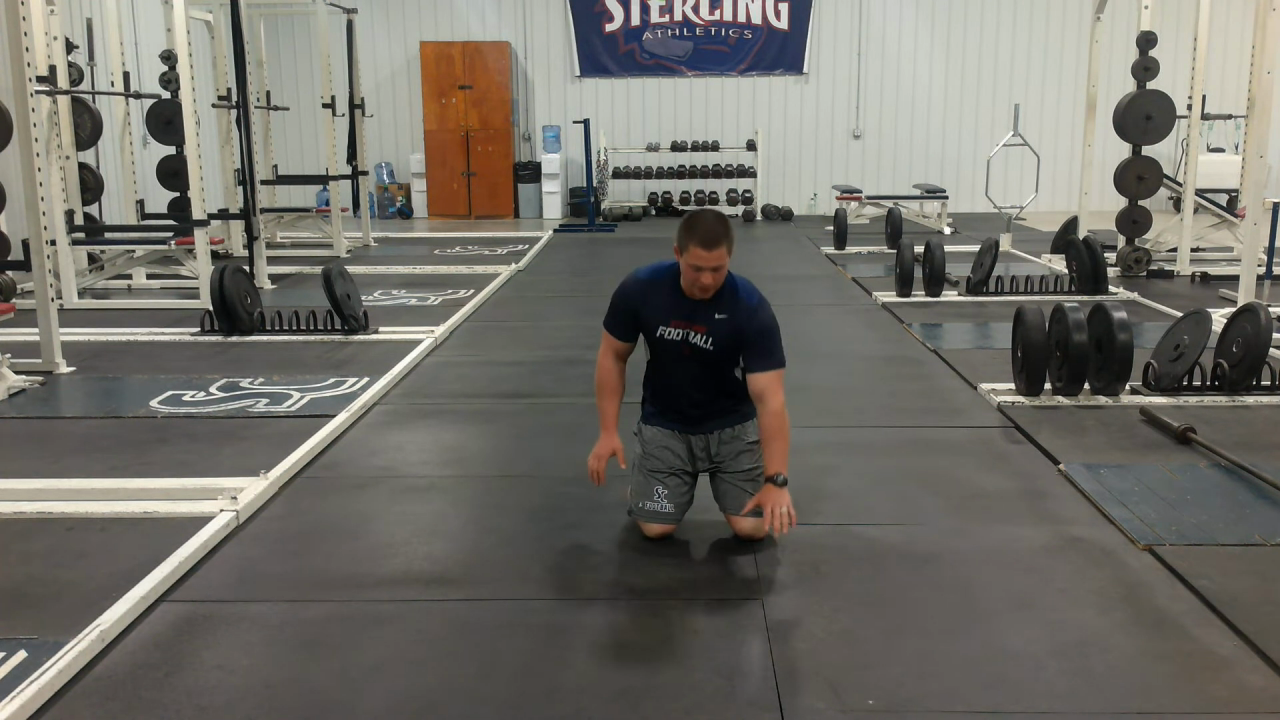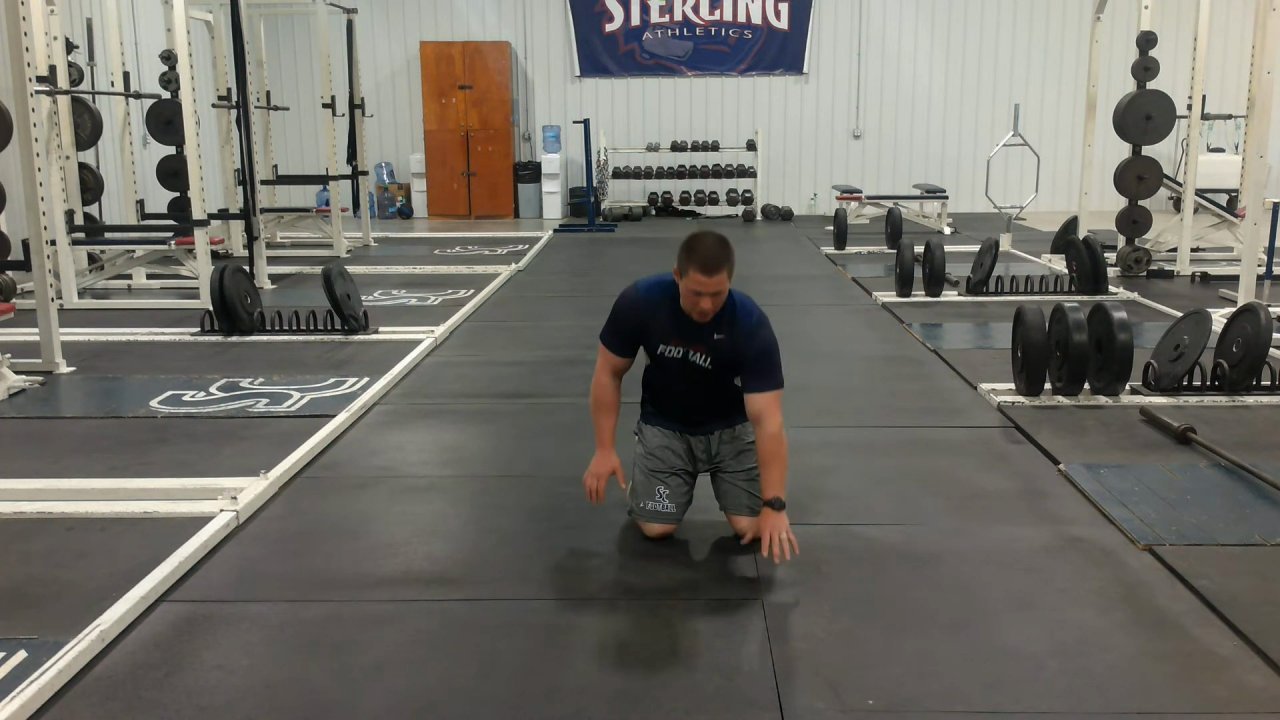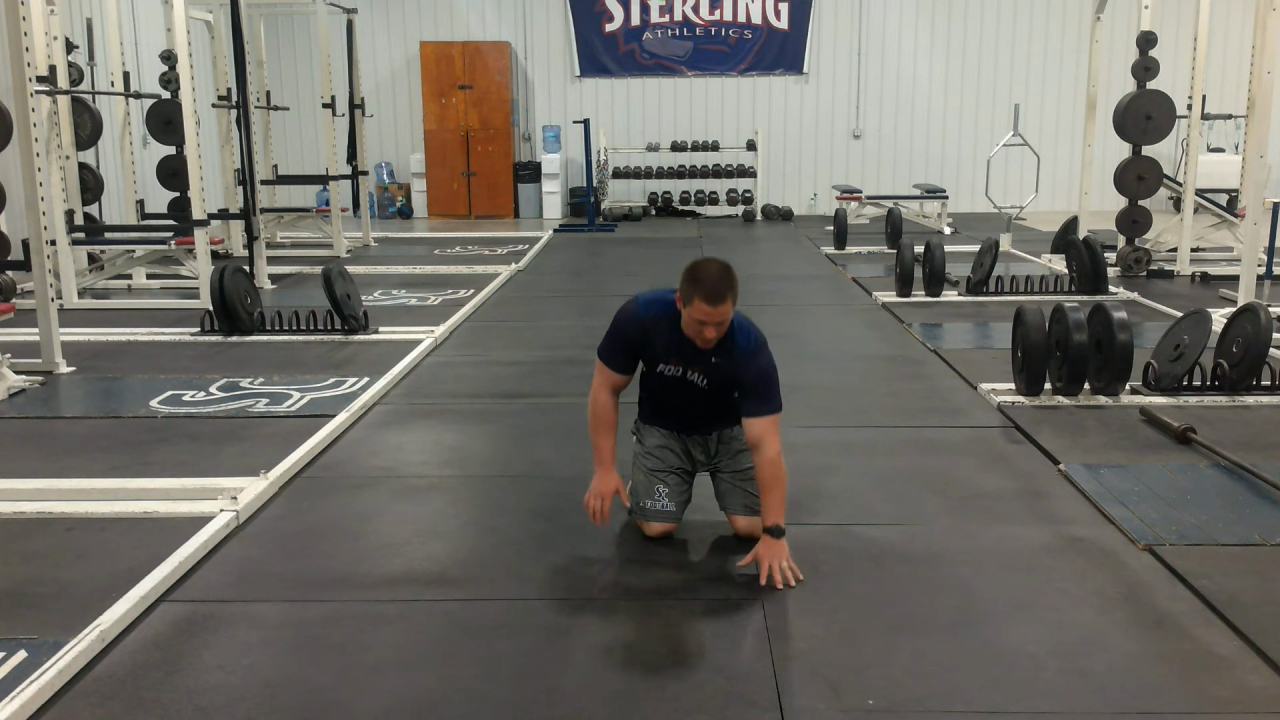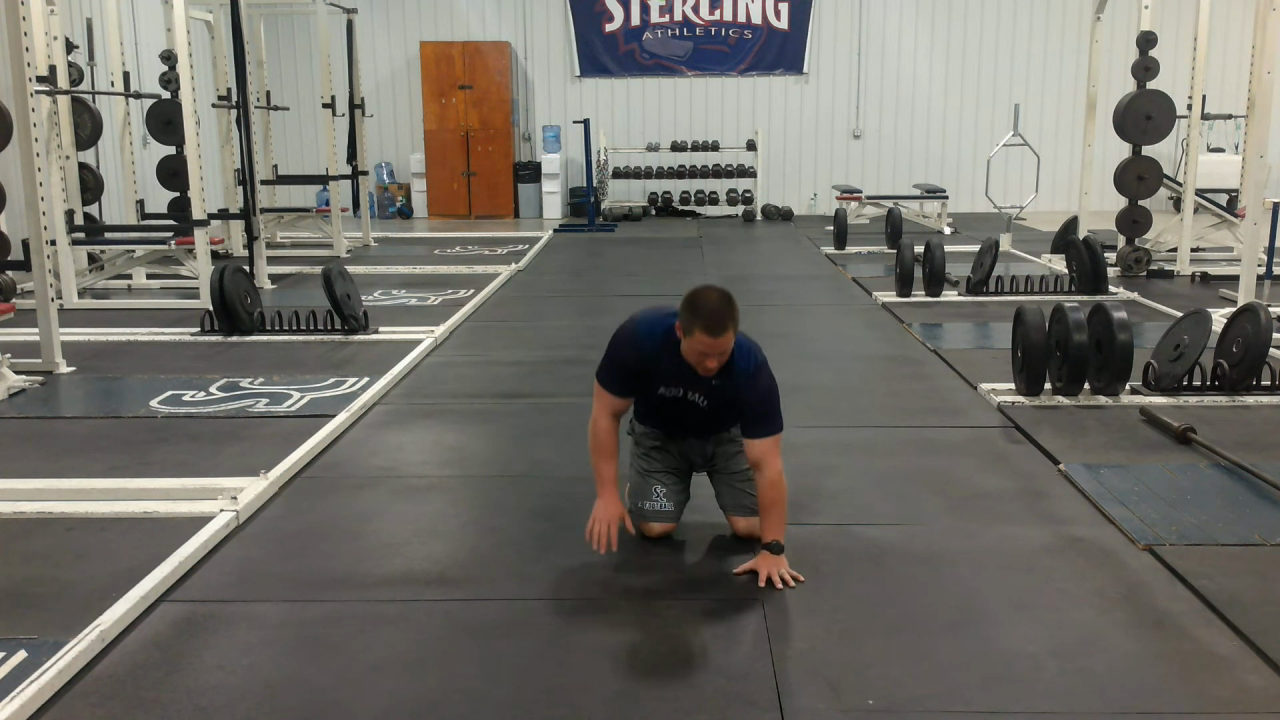
dt=0.2s
person 1, frame 1
left shoulder: (752, 309)
right shoulder: (639, 289)
left elbow: (770, 399)
right elbow: (612, 356)
left wrist: (776, 481)
right wrist: (608, 430)
left hip: (734, 427)
right hip: (664, 426)
left knee: (752, 526)
right knee: (655, 527)
left ankle: (716, 474)
right ankle: (639, 478)
person 1, frame 2
left shoulder: (751, 326)
right shoulder: (639, 301)
left elbow: (767, 420)
right elbow: (608, 373)
left wrist: (774, 505)
right wrist: (604, 449)
left hip: (732, 427)
right hip: (665, 427)
left knee: (750, 526)
right knee: (655, 527)
left ankle: (716, 473)
right ankle: (659, 478)
person 1, frame 3
left shoulder: (751, 348)
right shoulder: (639, 317)
left elbow: (766, 445)
right elbow: (605, 391)
left wrist: (773, 533)
right wrist: (605, 469)
left hip: (729, 429)
right hip: (662, 430)
left knee: (751, 525)
right knee: (655, 525)
left ankle: (715, 475)
right ankle: (637, 483)
person 1, frame 4
left shoulder: (751, 368)
right shoulder: (637, 337)
left elbow: (767, 464)
right elbow: (605, 416)
left wrist: (773, 548)
right wrist: (606, 495)
left hip: (726, 434)
right hip: (659, 434)
left knee: (750, 525)
right knee: (655, 526)
left ankle: (714, 473)
